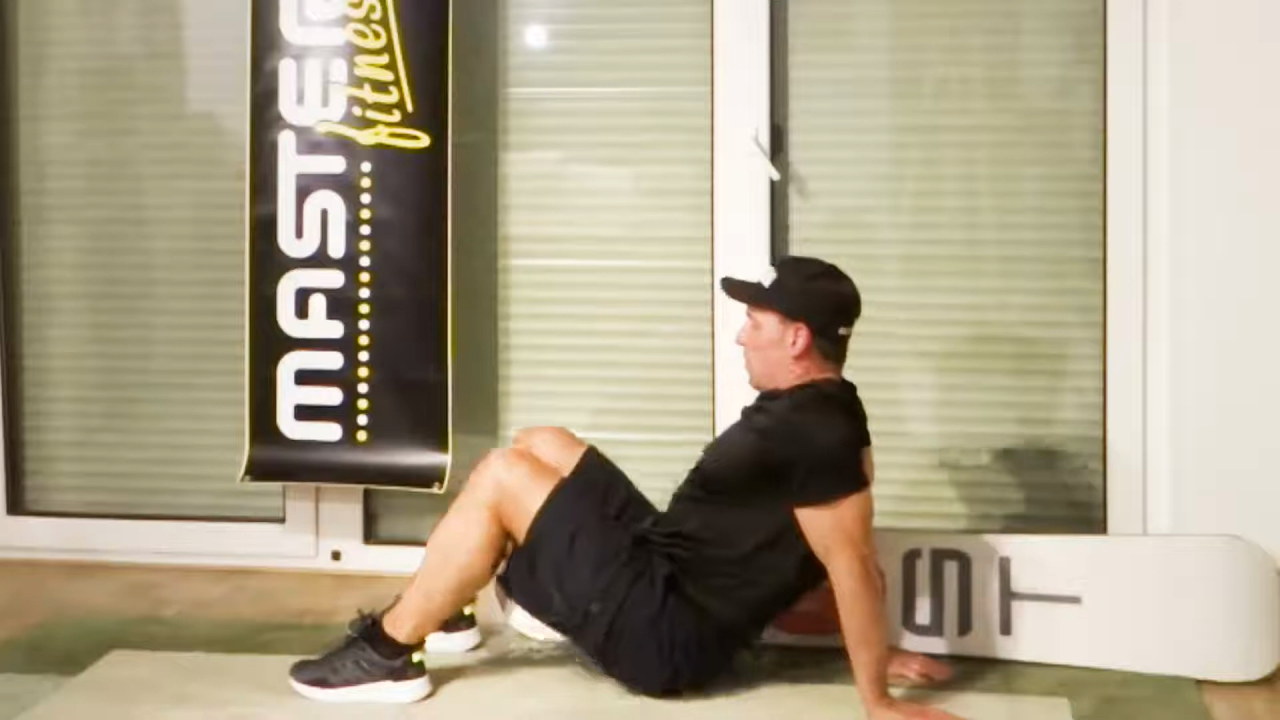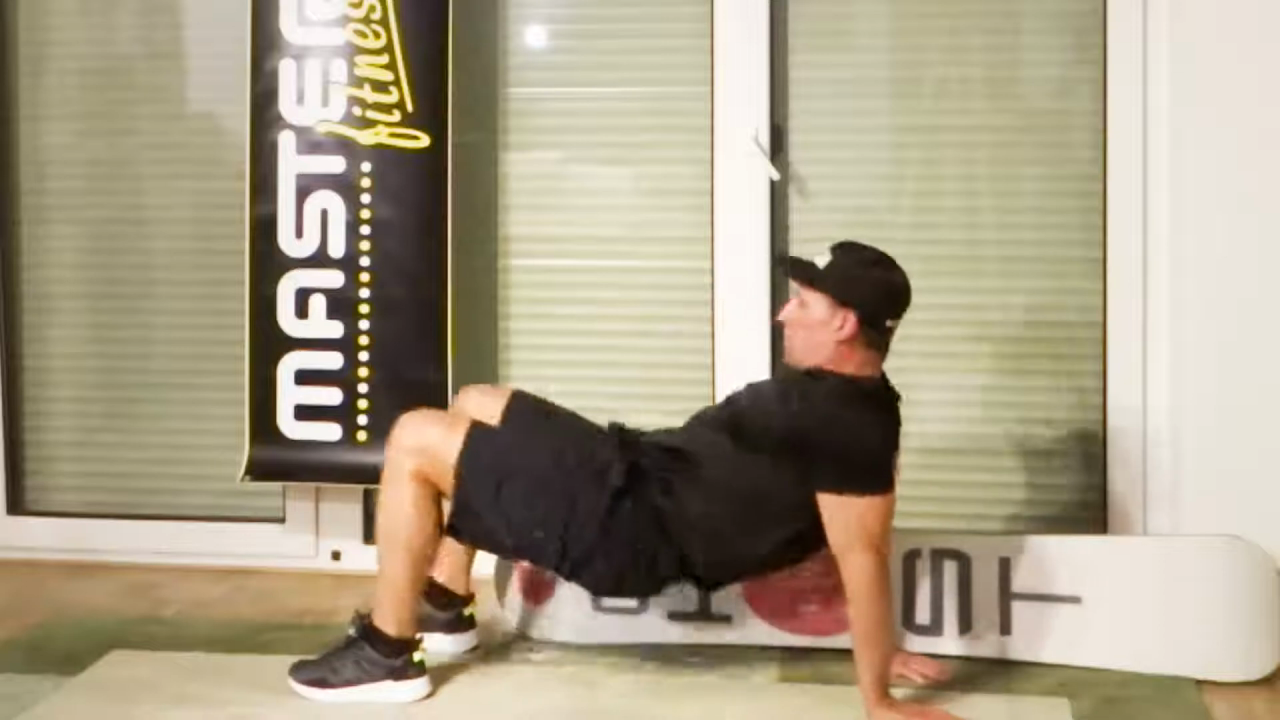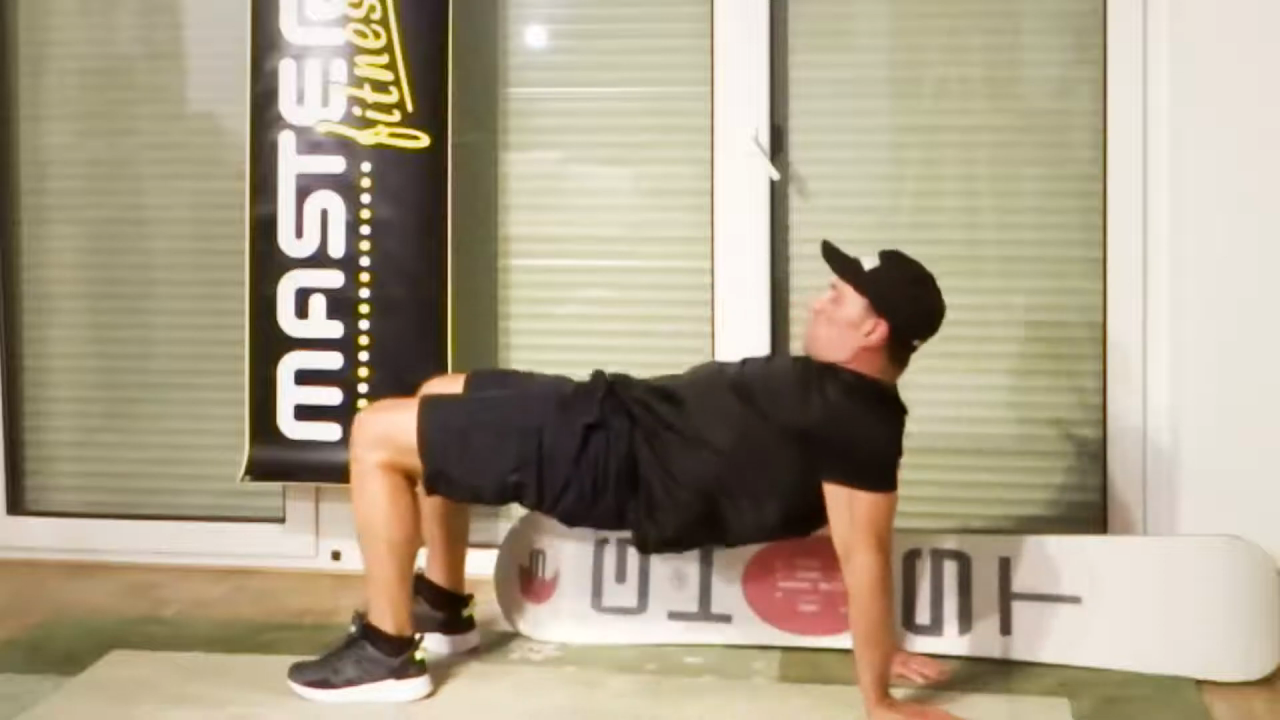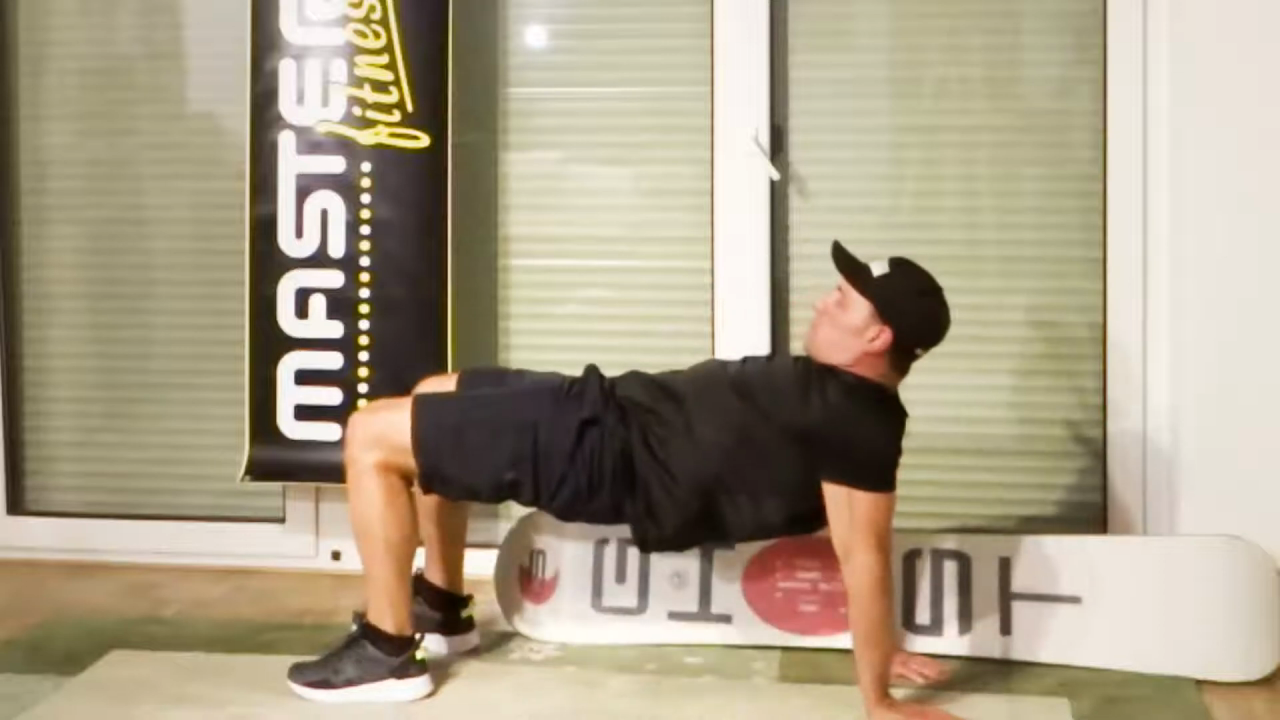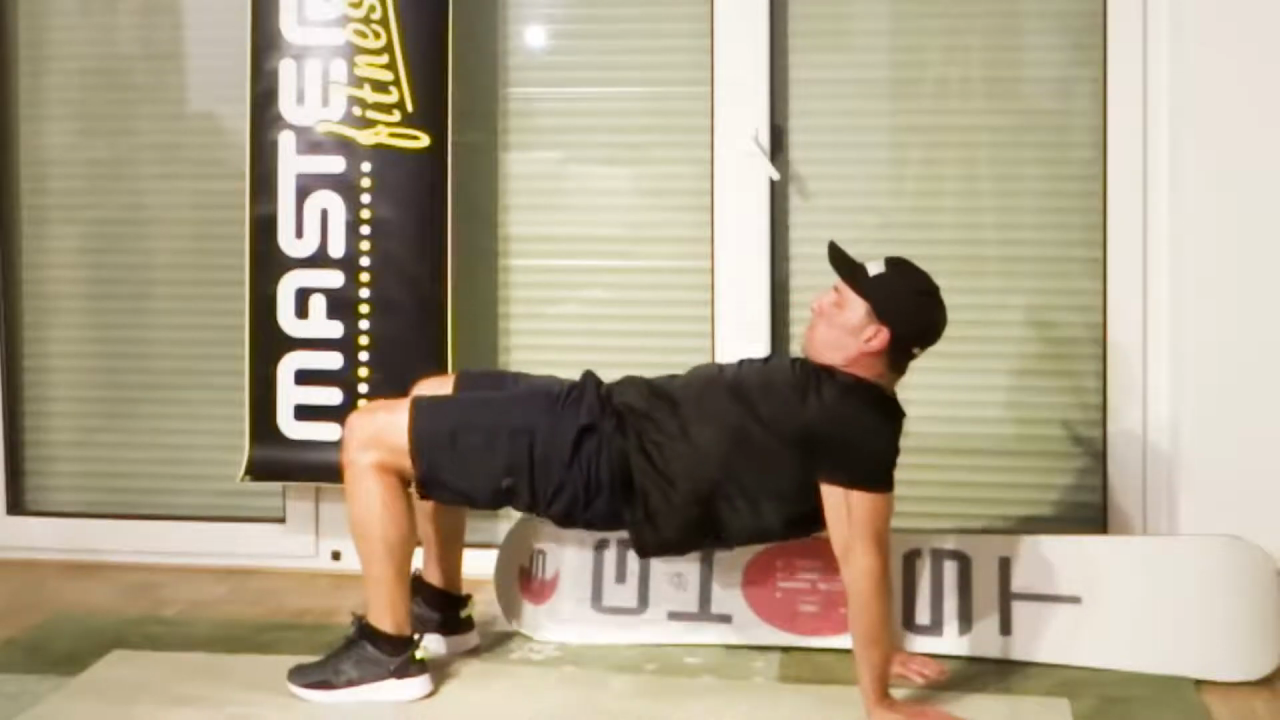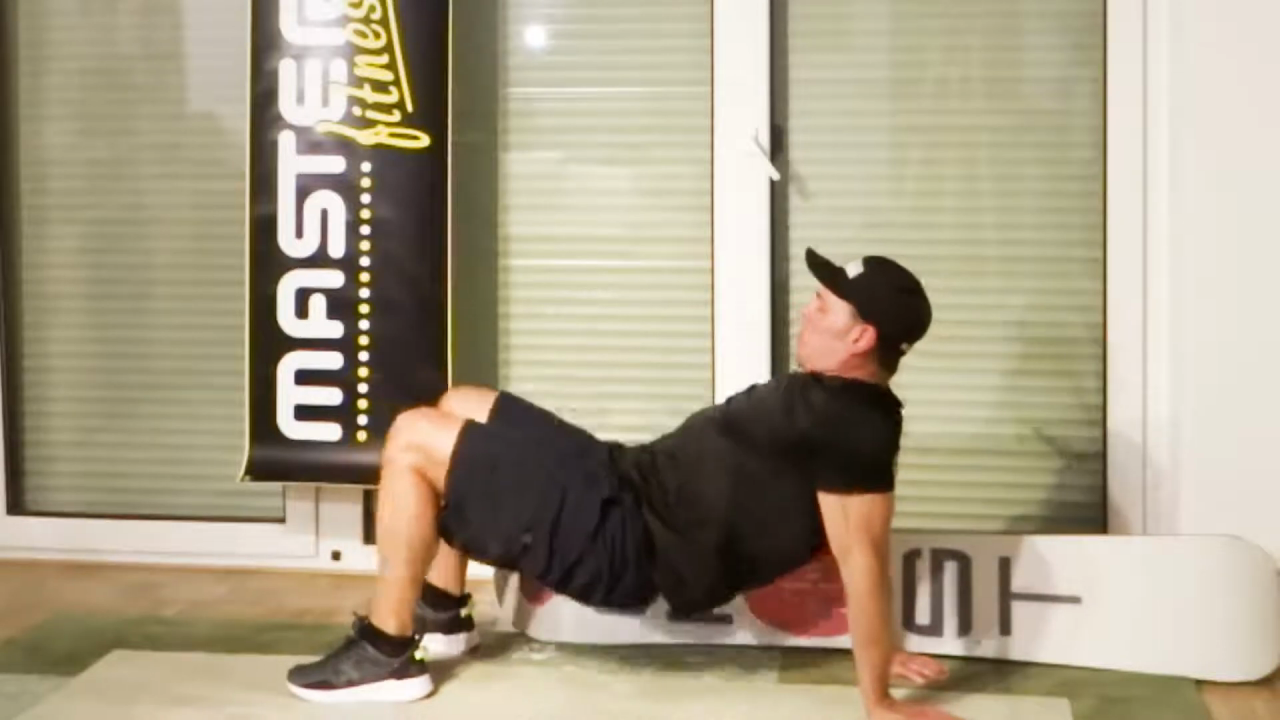
dt=0.4s
person 1, frame 1
left shoulder: (814, 433)
right shoulder: (811, 407)
left elbow: (851, 563)
right elbow: (848, 553)
left hip: (665, 628)
right hip: (659, 560)
left knee: (501, 472)
right knee: (543, 448)
left ankle: (388, 653)
right ankle: (439, 609)
person 1, frame 2
left shoulder: (850, 424)
right shoulder: (842, 396)
left elbow: (862, 558)
left hip: (628, 520)
right hip: (635, 478)
left knee: (414, 440)
right knee: (474, 405)
left ankle: (387, 651)
right ankle: (444, 607)
person 1, frame 3
left shoulder: (857, 421)
right shoulder: (845, 395)
left elbow: (865, 555)
left hip: (605, 453)
right hip: (610, 419)
left knee: (377, 435)
right knee: (438, 399)
left ankle: (387, 650)
right ankle: (442, 607)
person 1, frame 4
left shoulder: (857, 423)
right shoulder: (842, 396)
left elbow: (864, 555)
left hip: (603, 451)
left knee: (371, 437)
right knee: (431, 400)
left ankle: (388, 649)
right ankle: (441, 608)
person 1, frame 5
left shoulder: (855, 422)
right shoulder: (842, 397)
left elbow: (862, 554)
left hip: (605, 462)
left knee: (371, 435)
right knee: (430, 397)
left ankle: (386, 650)
right ankle: (439, 610)
person 1, frame 6
left shoulder: (852, 423)
right shoulder: (838, 398)
left elbow: (862, 558)
right elbow: (854, 551)
left hip: (625, 543)
right hip: (629, 493)
left knee: (416, 438)
right knee: (464, 407)
left ankle: (386, 652)
right ankle: (441, 610)
